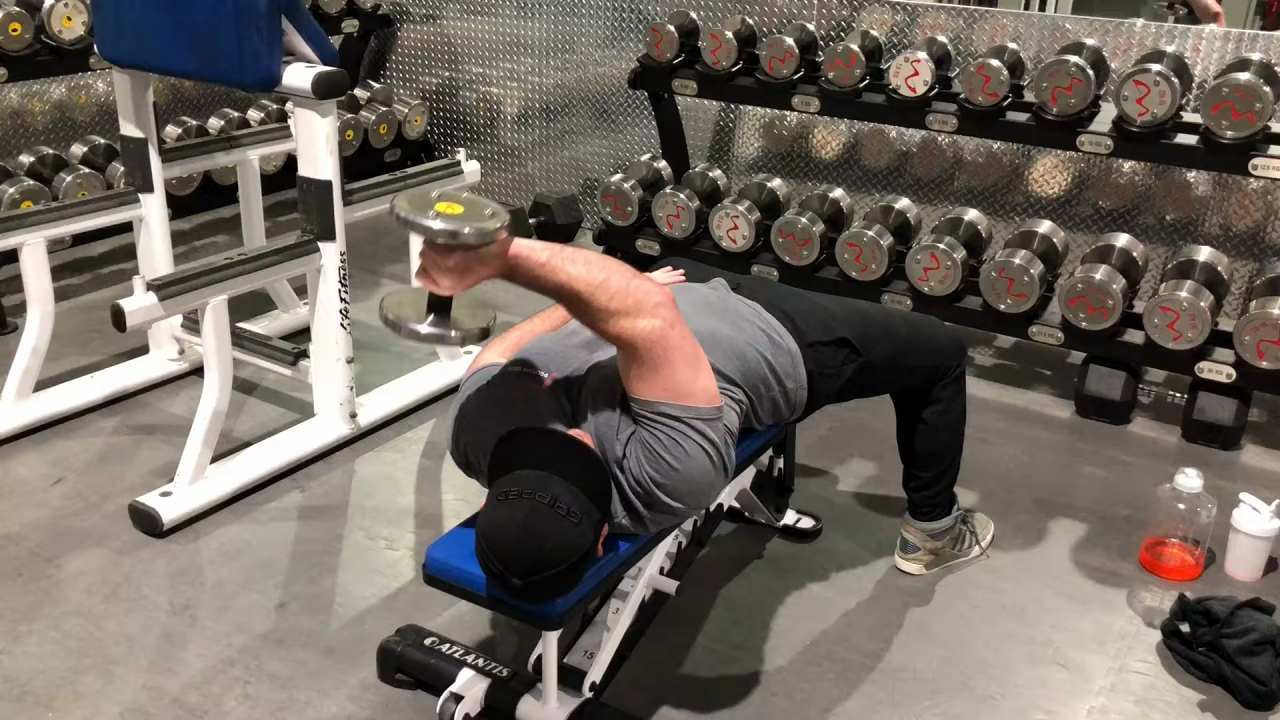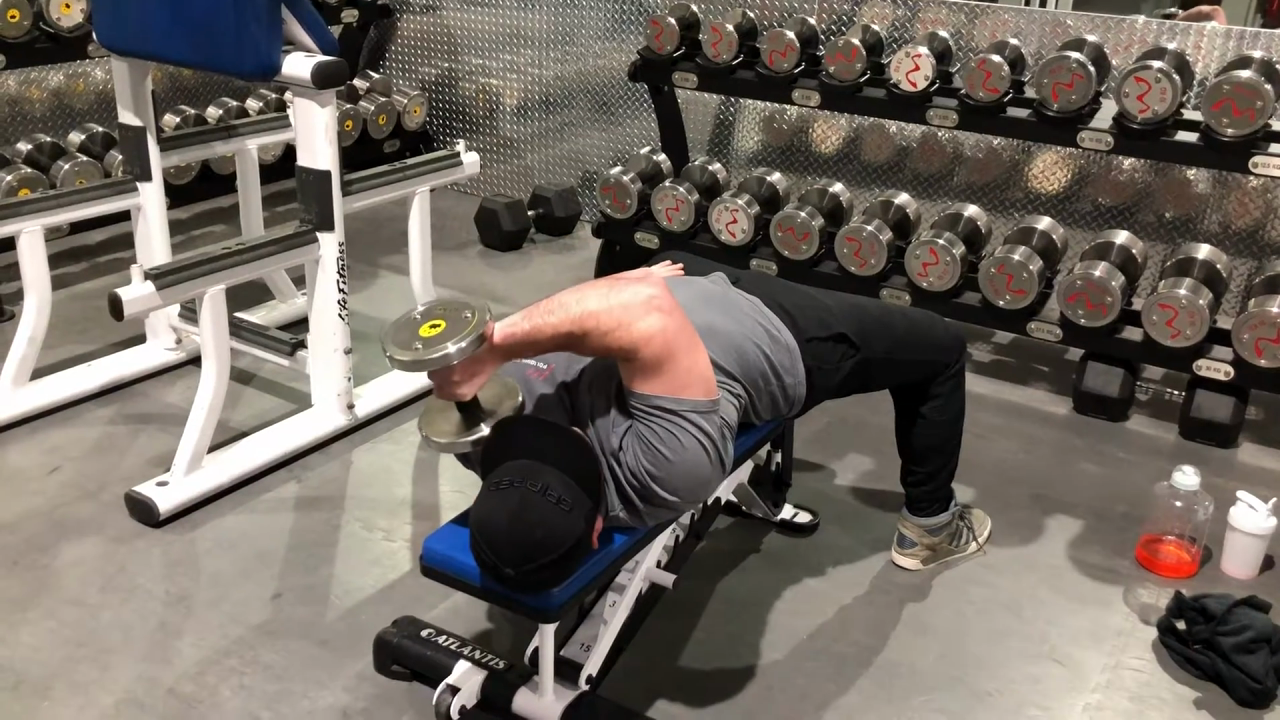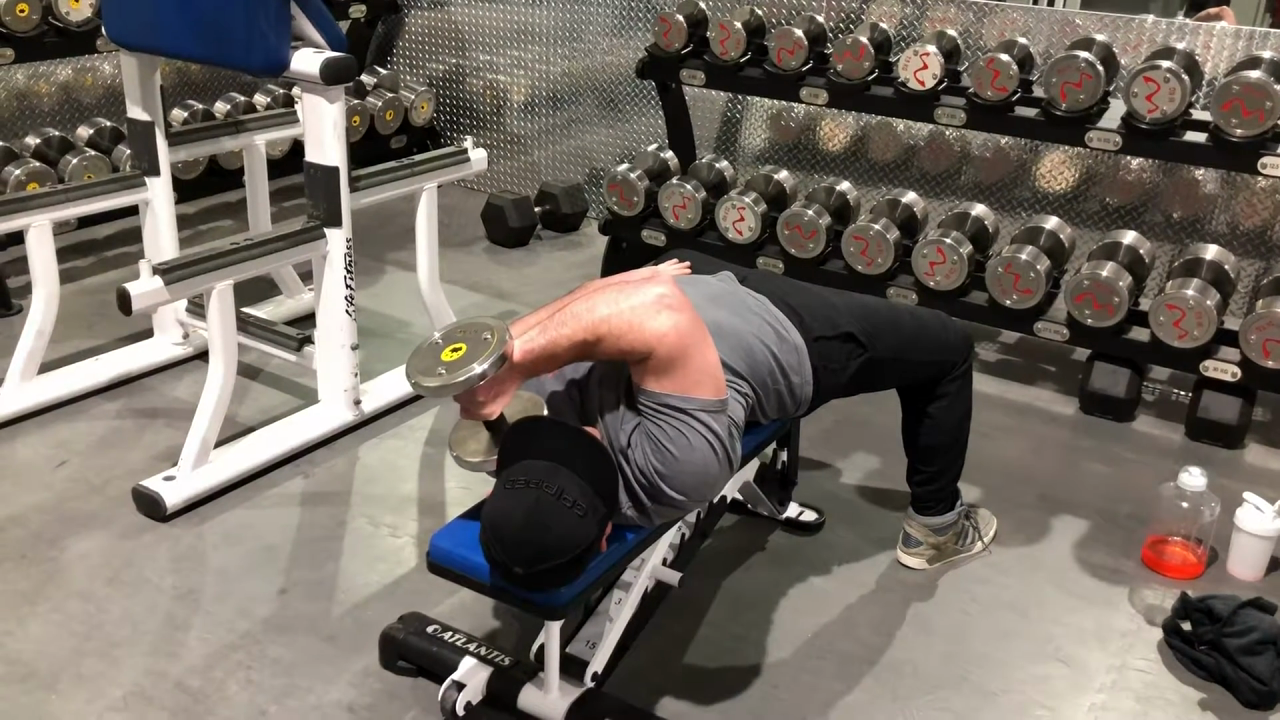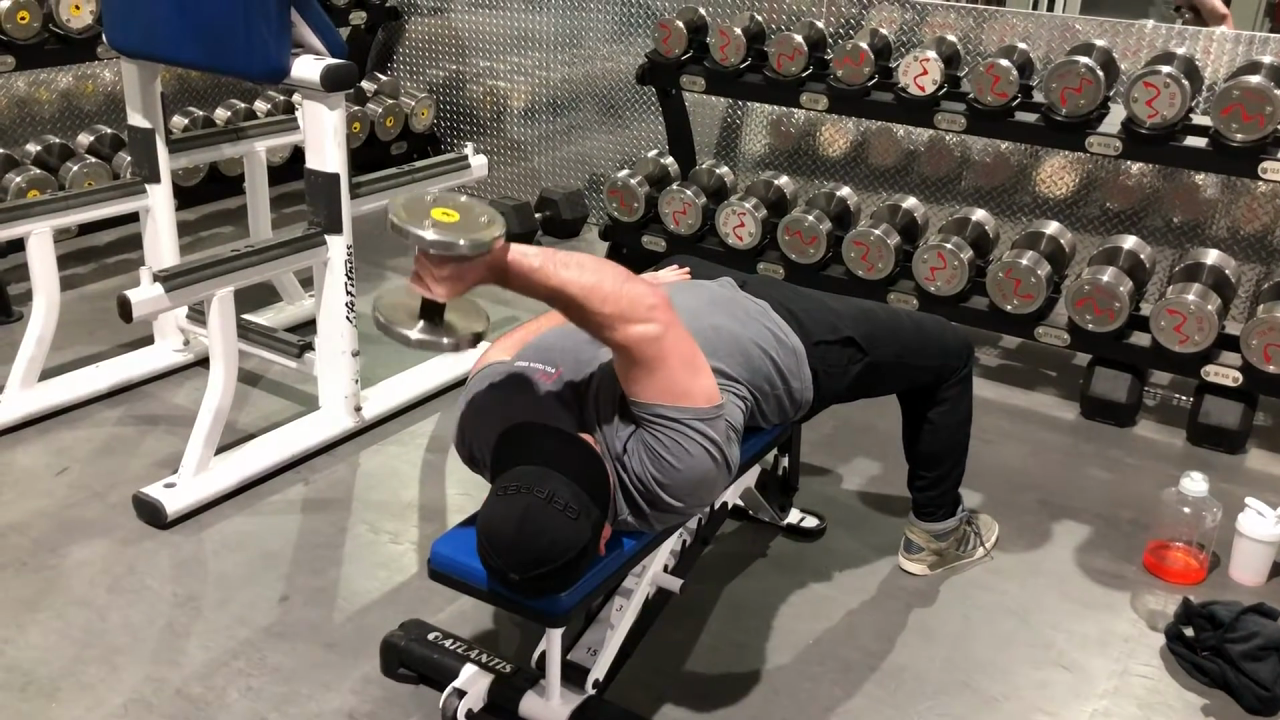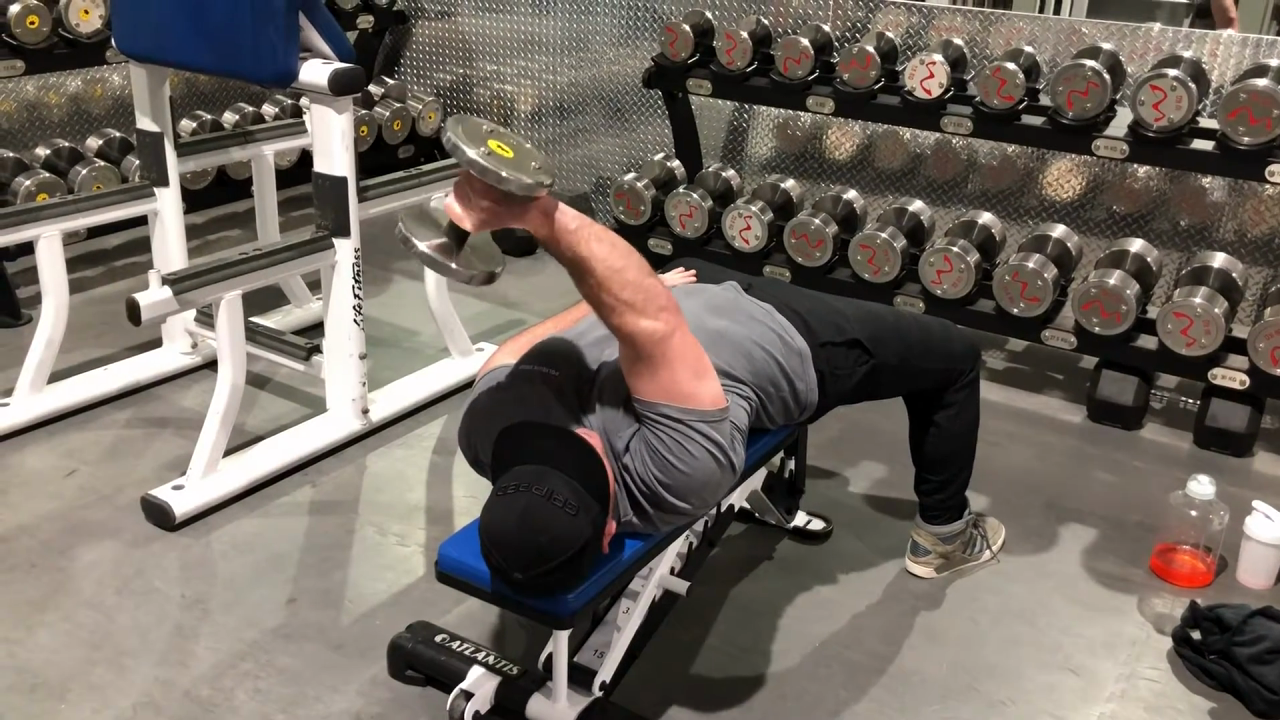
dt=1s
person 1, frame 1
left shoulder: (476, 429)
right shoulder: (673, 474)
left elbow: (503, 348)
right elbow: (647, 312)
right wrist: (496, 257)
right knee: (940, 353)
right ankle: (932, 530)
person 1, frame 2
right shoulder: (669, 469)
right elbow: (646, 311)
left wrist: (627, 278)
right wrist: (490, 347)
right knee: (941, 347)
right ankle: (929, 526)
person 1, frame 3
left shoulder: (494, 420)
right shoulder: (677, 470)
right elbow: (659, 312)
left wrist: (628, 278)
right wrist: (512, 367)
right knee: (948, 345)
right ankle: (936, 525)
person 1, frame 4
left shoulder: (480, 424)
right shoulder: (672, 473)
left elbow: (504, 349)
right elbow: (642, 322)
left wrist: (633, 287)
right wrist: (491, 262)
right knee: (947, 353)
right ankle: (936, 533)
person 1, frame 5
left shoulder: (484, 427)
right shoulder: (674, 475)
left elbow: (509, 354)
right elbow: (649, 321)
left wrist: (604, 295)
right wrist: (532, 213)
right knee: (954, 355)
right ankle: (942, 536)
